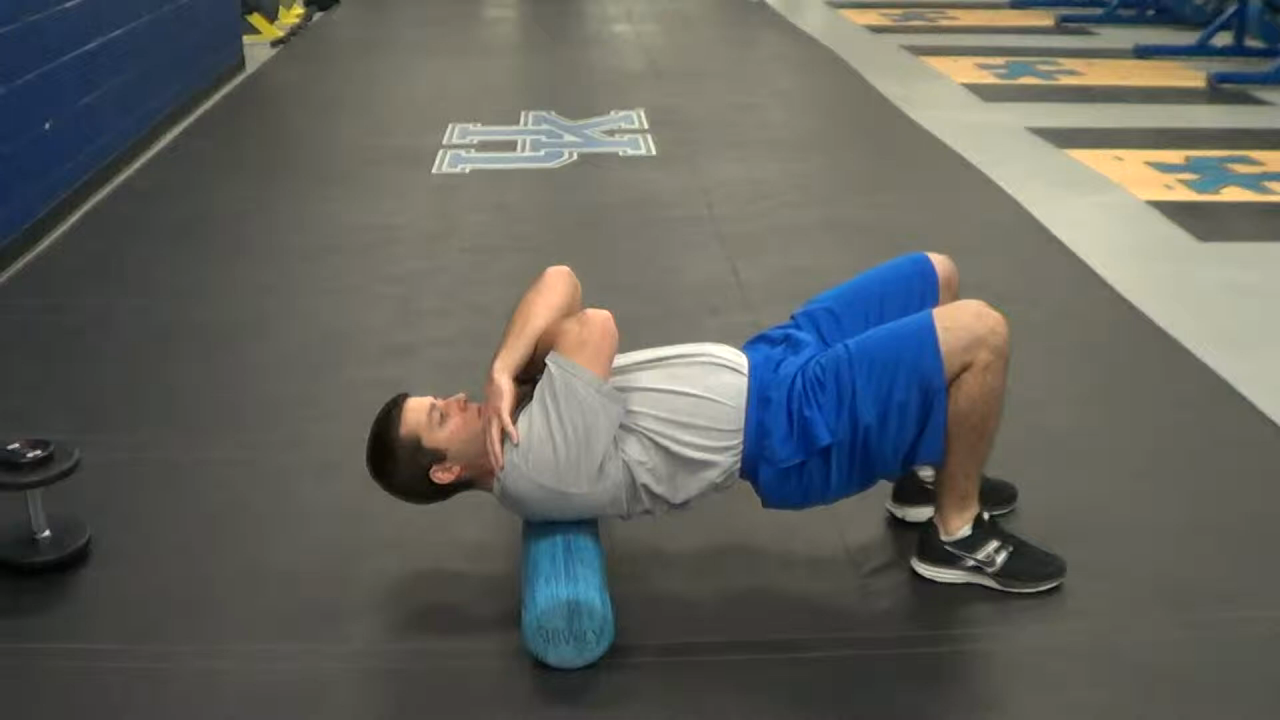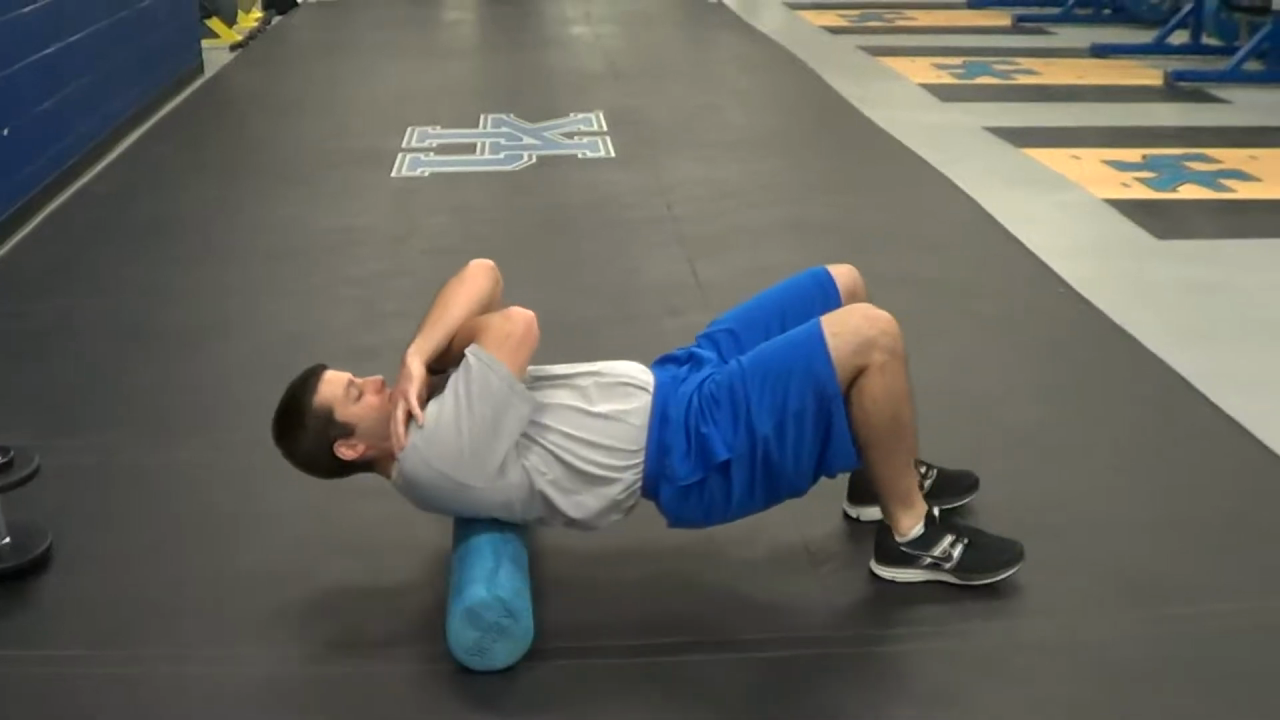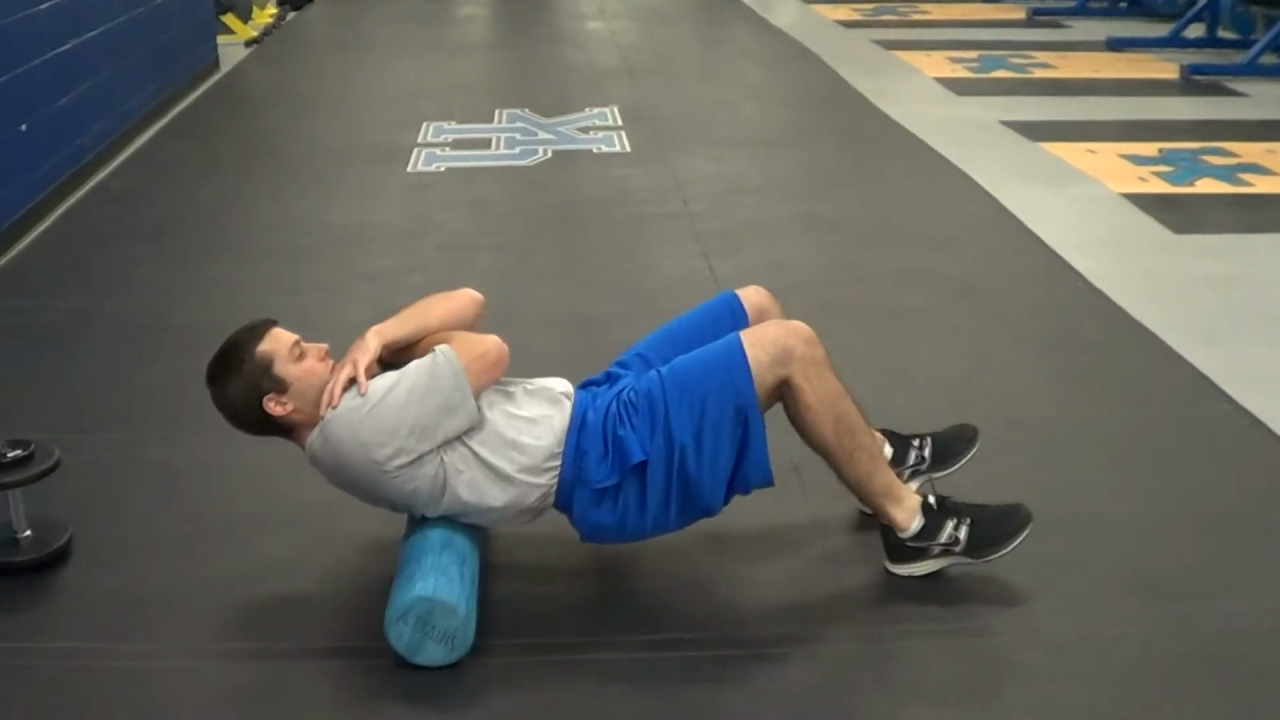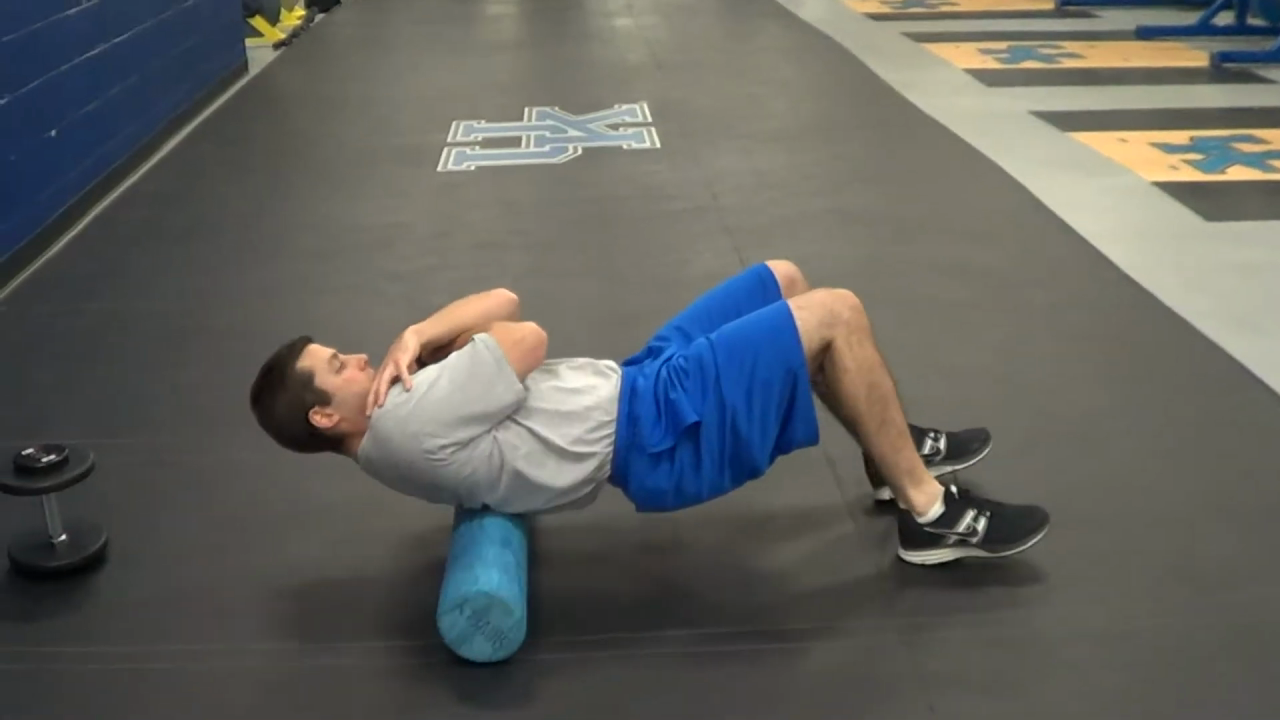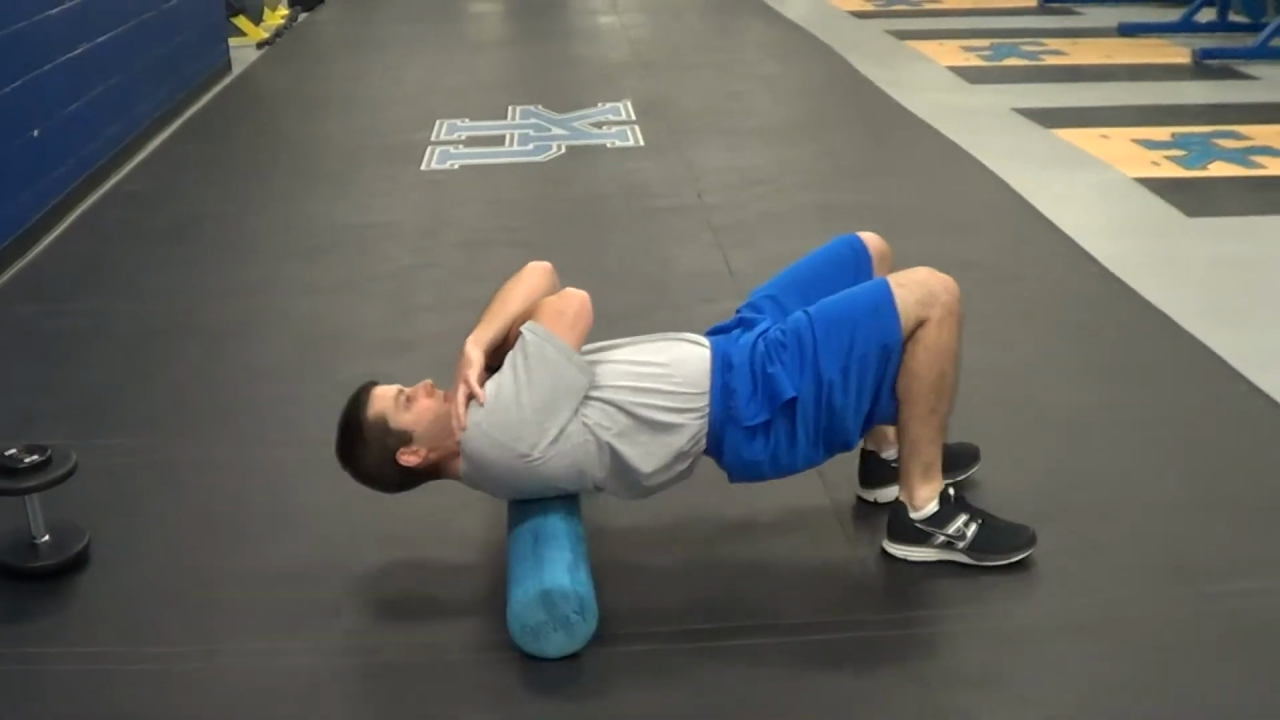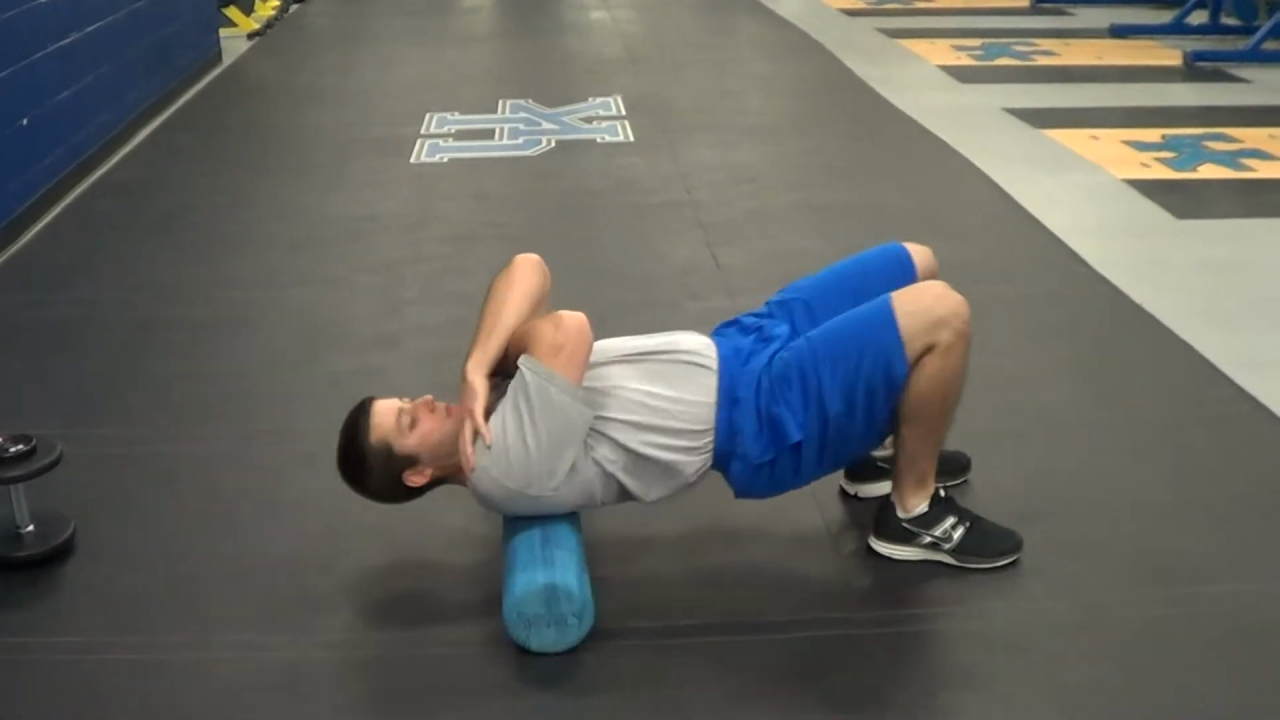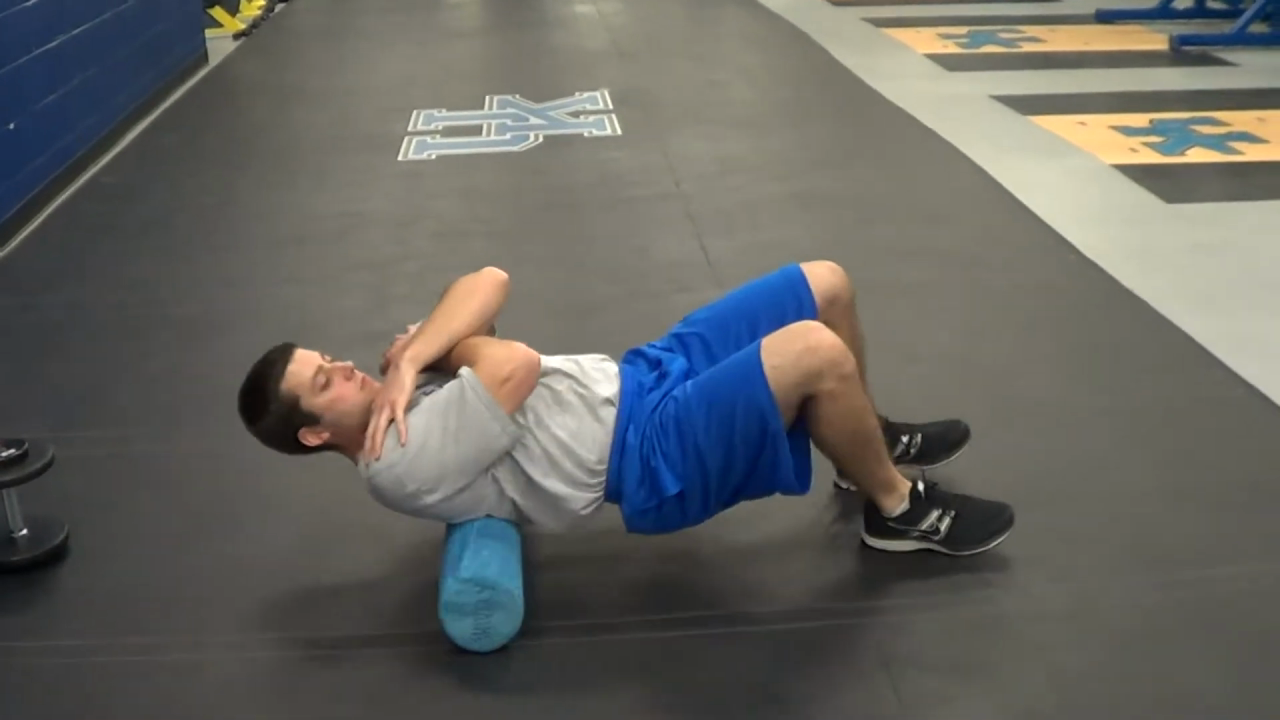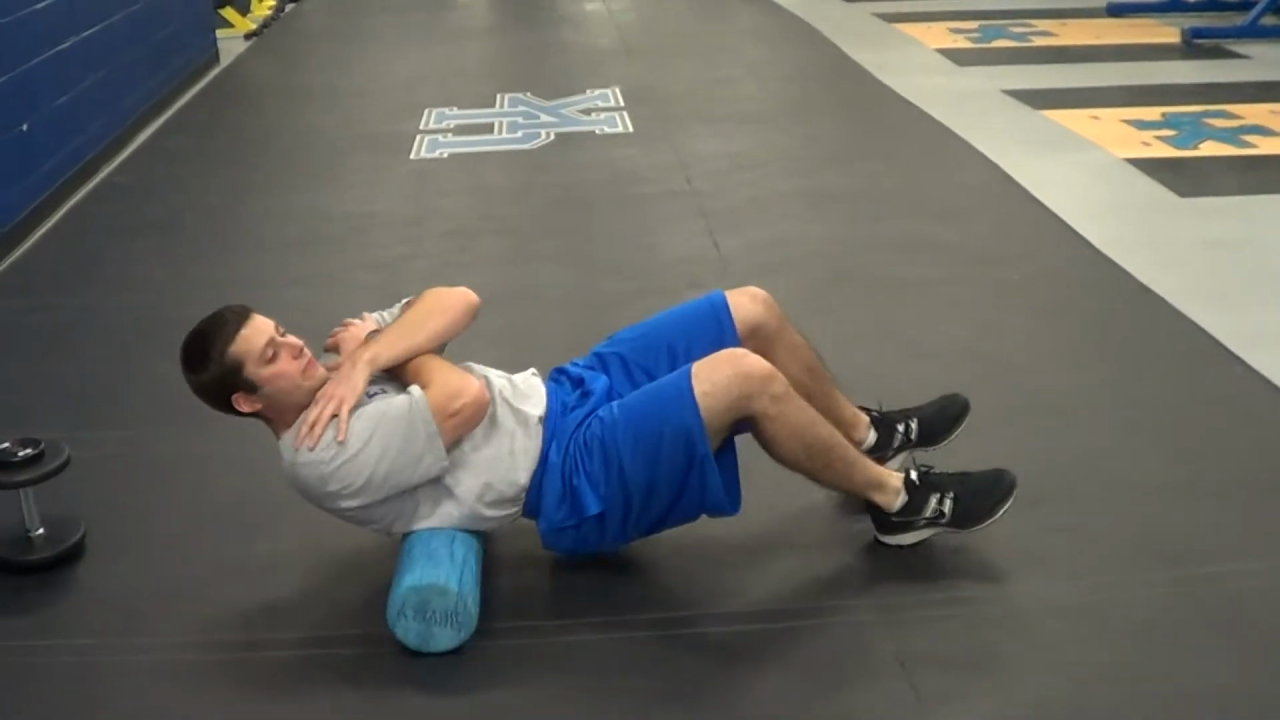
dt=0.5s
person 1, frame 1
left shoulder: (525, 417)
right shoulder: (543, 474)
left elbow: (560, 281)
right elbow: (595, 328)
left wrist: (505, 366)
right wrist: (519, 368)
left hip: (762, 367)
right hip: (783, 428)
left knee: (938, 276)
right knee: (982, 333)
left ankle: (926, 470)
right ankle: (956, 535)
person 1, frame 2
left shoulder: (421, 414)
right shoulder: (439, 464)
left elbow: (481, 273)
right elbow: (517, 325)
left wrist: (420, 353)
right wrist: (441, 345)
left hip: (669, 386)
right hip: (688, 448)
left knee: (844, 285)
right knee: (871, 334)
left ankle: (878, 472)
right ankle: (909, 534)
person 1, frame 3
left shoulder: (356, 404)
right shoulder: (357, 429)
left elbow: (470, 302)
right elbow: (490, 354)
left wrist: (379, 336)
right wrist: (392, 346)
left hip: (587, 412)
right hip: (605, 464)
left knee: (757, 307)
right knee: (791, 345)
left ankle: (878, 454)
right ankle: (912, 525)
person 1, frame 4
left shoulder: (394, 415)
right shoulder: (409, 427)
left elbow: (504, 300)
right elbow: (528, 339)
left wrist: (418, 336)
right wrist: (430, 342)
left hip: (628, 390)
right hip: (656, 434)
left knee: (783, 278)
right knee: (836, 313)
left ankle: (895, 449)
right ankle: (930, 513)
person 1, frame 5
left shoulder: (482, 413)
right shoulder: (505, 444)
left elbow: (539, 272)
right elbow: (570, 304)
left wrist: (478, 344)
right wrist: (493, 348)
left hip: (725, 356)
right hip: (749, 400)
left knee: (870, 251)
right knee: (932, 295)
left ankle: (885, 454)
right ankle: (923, 511)
person 1, frame 6
left shoulder: (492, 407)
right shoulder: (510, 474)
left elbow: (526, 267)
right elbow: (570, 332)
left wrist: (479, 365)
right wrist: (501, 350)
left hip: (734, 352)
right hip: (754, 417)
left knee: (917, 265)
right knee: (941, 313)
left ankle: (876, 455)
right ankle: (914, 515)
person 1, frame 7
left shoulder: (396, 394)
right shoulder: (400, 468)
left elbow: (492, 281)
right elbow: (517, 369)
left wrist: (414, 358)
right wrist: (446, 343)
left hip: (635, 380)
right hip: (647, 457)
left knee: (826, 286)
right knee: (815, 353)
left ankle: (870, 438)
right ankle: (899, 510)
person 1, frame 8
left shoulder: (339, 368)
right shoulder: (323, 461)
left elbow: (459, 301)
right elbow: (466, 403)
left wrist: (370, 355)
right wrist: (388, 356)
left hip: (566, 396)
right hip: (574, 478)
left knee: (753, 312)
right knee: (746, 375)
left ankle: (864, 435)
right ankle: (896, 501)
